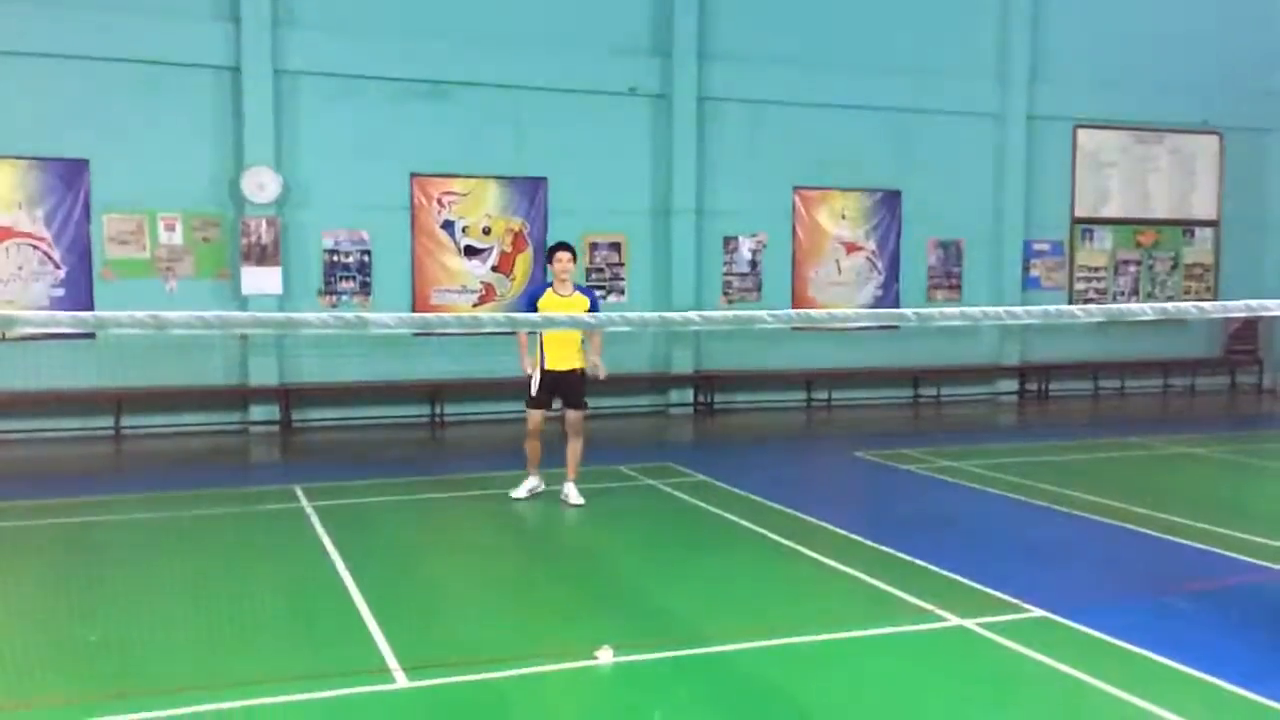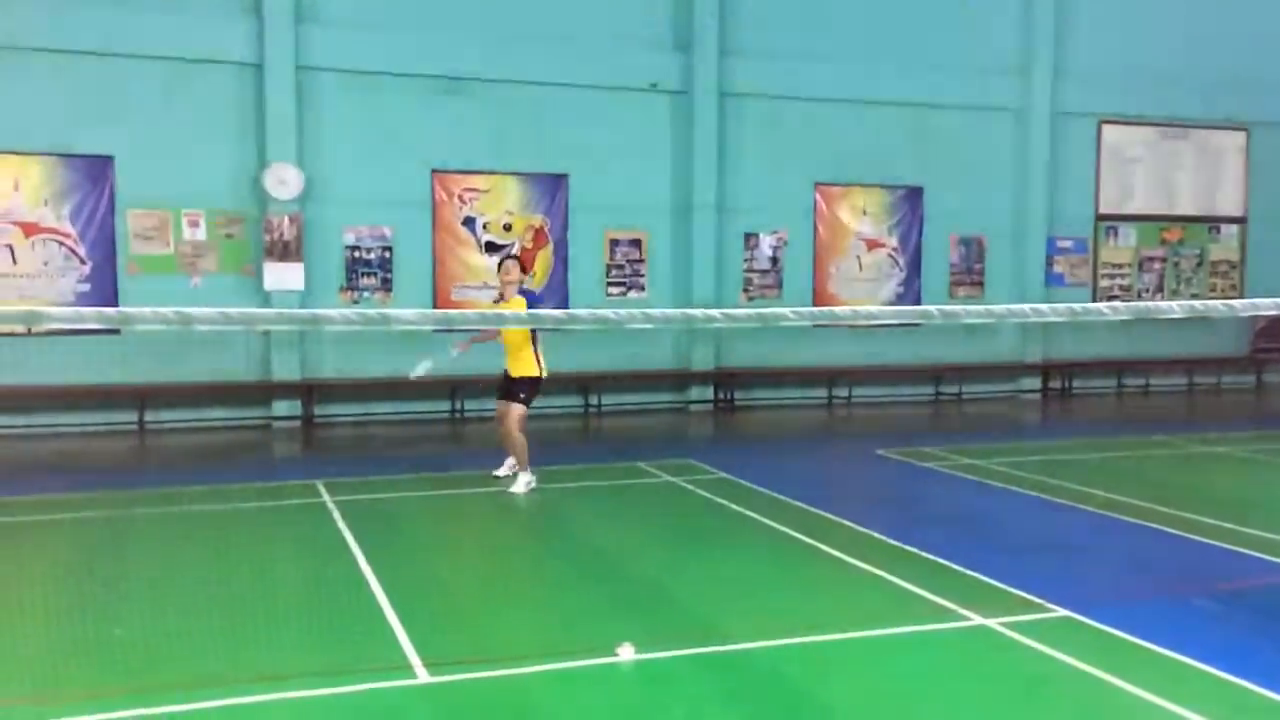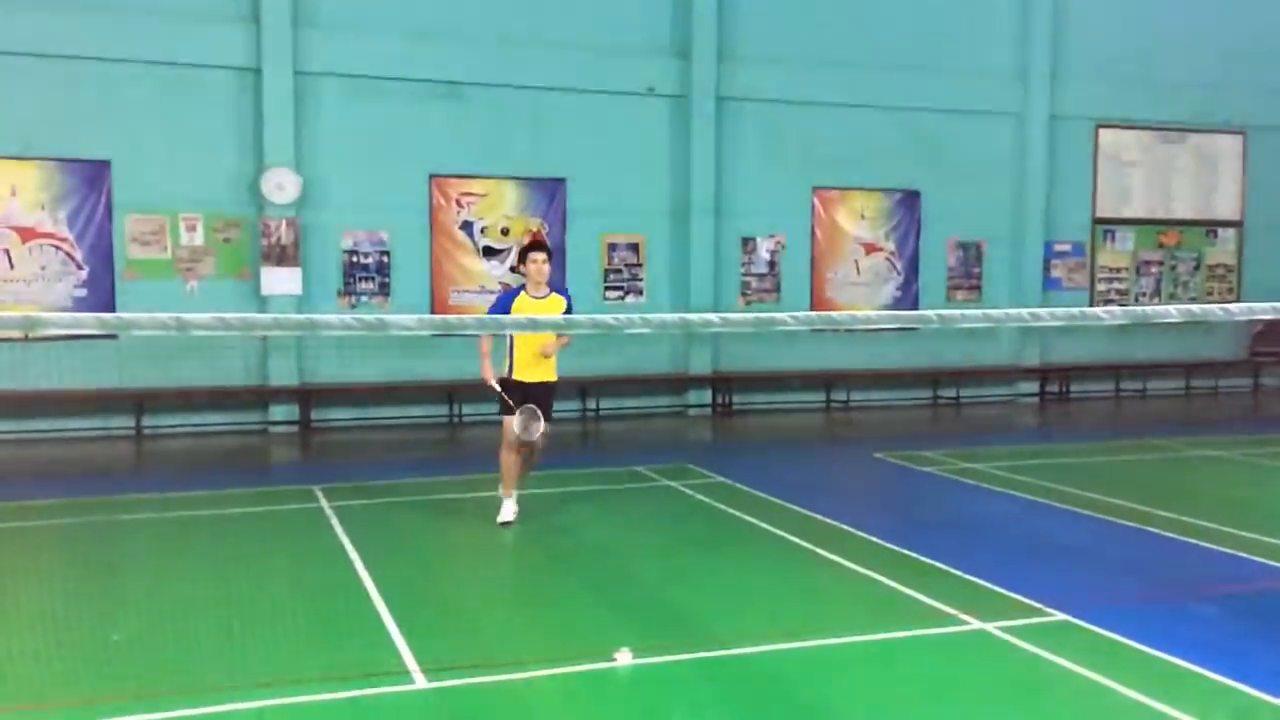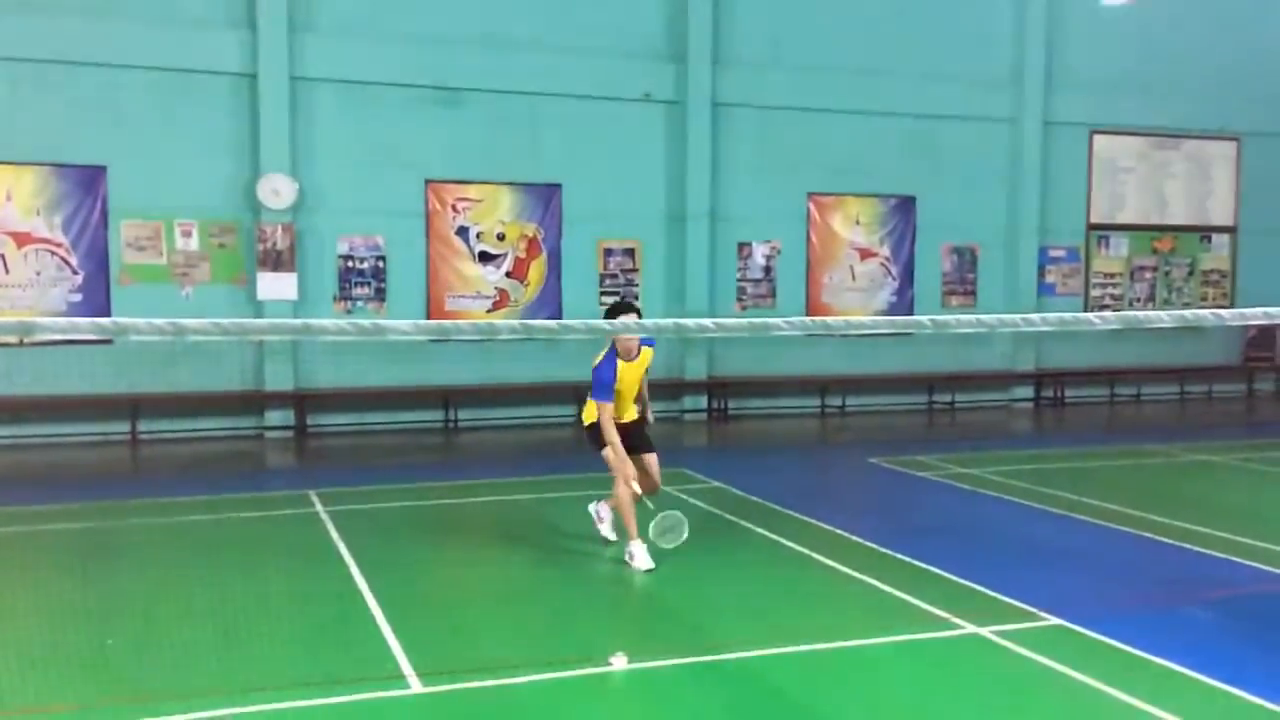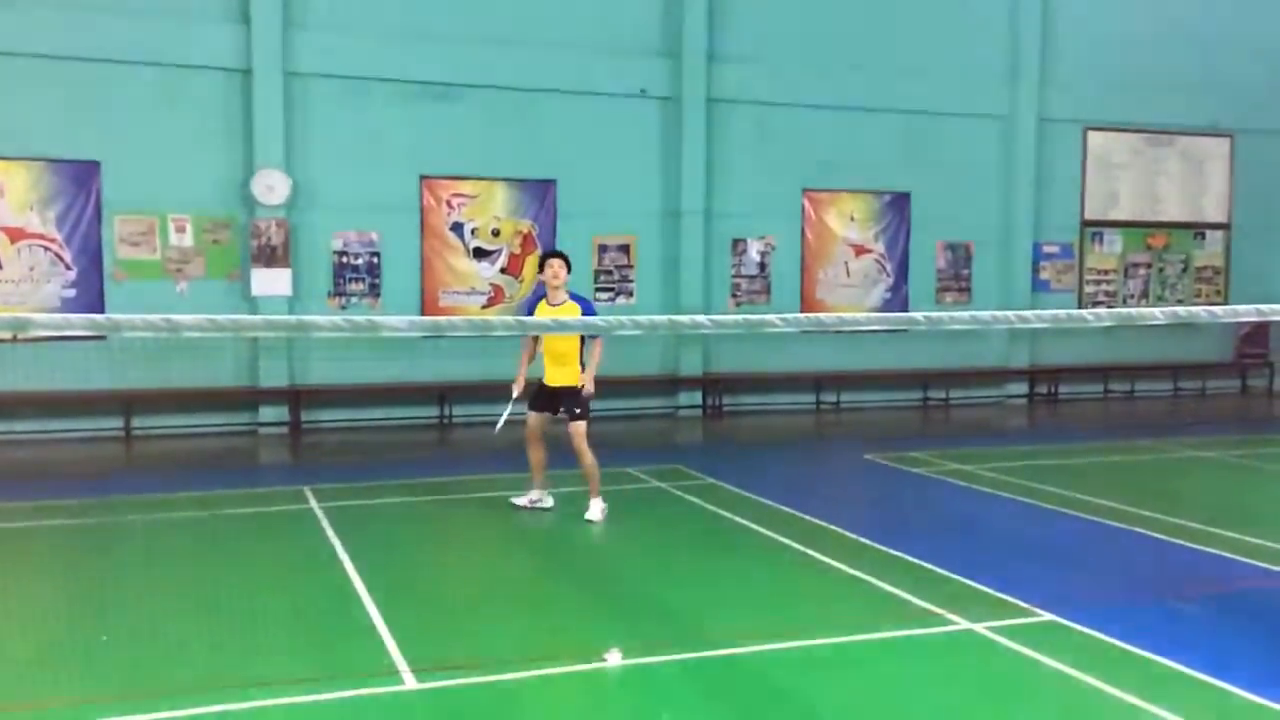
dt=1s
person 1, frame 1
left shoulder: (587, 297)
right shoulder: (538, 295)
left elbow: (594, 331)
right elbow: (523, 327)
left wrist: (594, 356)
right wrist: (525, 356)
left hip: (574, 371)
right hip: (544, 370)
left knee: (574, 429)
right knee: (533, 428)
left ankle: (570, 486)
right ankle: (533, 479)
person 1, frame 2
left shoulder: (528, 298)
right shoulder: (499, 304)
right wrist: (469, 341)
left hip: (530, 373)
right hip: (511, 371)
left knee: (512, 425)
right knee: (500, 419)
left ankle: (526, 474)
right ankle: (513, 460)
person 1, frame 3
left shoulder: (562, 300)
right shoulder: (509, 298)
left elbow: (566, 335)
right elbow: (487, 330)
left wrist: (556, 345)
right wrist: (485, 362)
left hip: (545, 381)
right hip: (514, 379)
left knee: (535, 443)
right knee: (510, 439)
left ankle: (509, 486)
right ankle: (508, 500)
person 1, frame 4
left shoulder: (648, 346)
right shoulder: (605, 368)
right elbow: (607, 420)
left wrist: (646, 407)
right wrist: (624, 461)
left hip: (630, 418)
right hip: (601, 420)
left knee: (653, 480)
right knee: (624, 472)
left ankle: (604, 507)
right ankle: (634, 545)
person 1, frame 5
left shoulder: (582, 306)
right shoulder: (535, 306)
left elbow: (596, 343)
left wrist: (590, 375)
right wrist: (521, 375)
left hip: (575, 384)
right hip: (548, 382)
left knee: (579, 443)
right knee: (532, 433)
left ankle: (596, 500)
right ankle: (540, 493)
